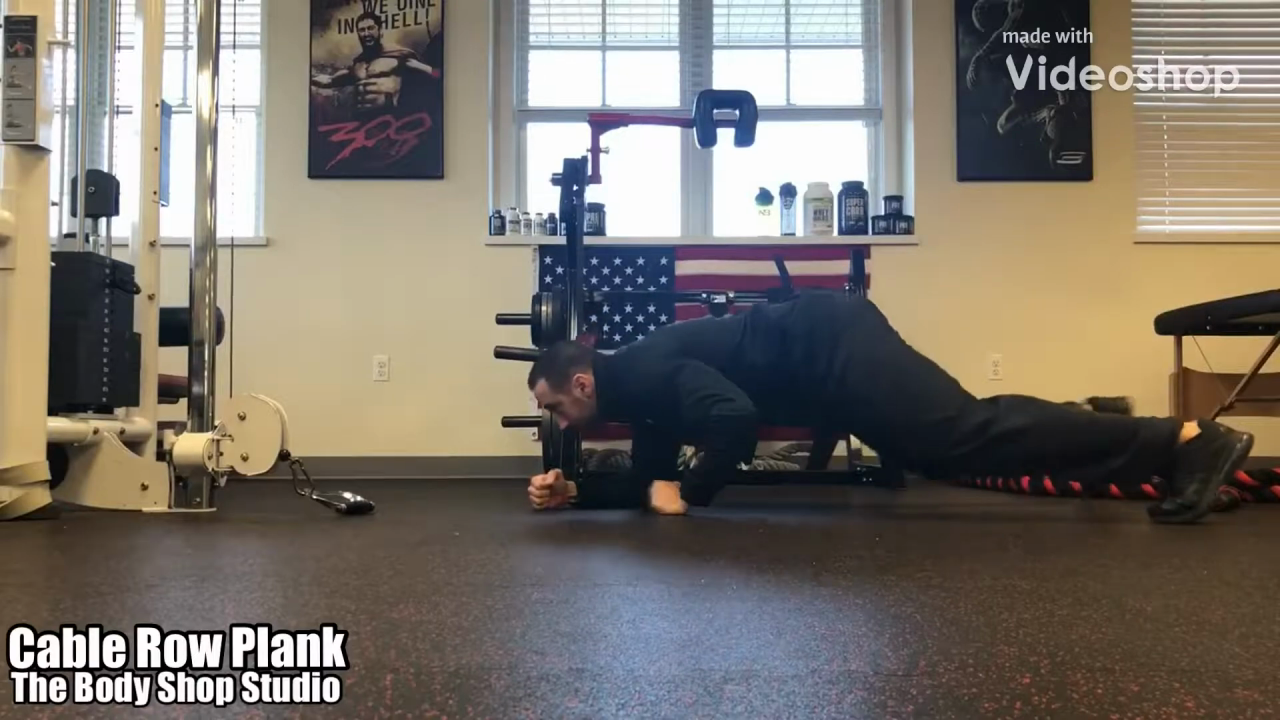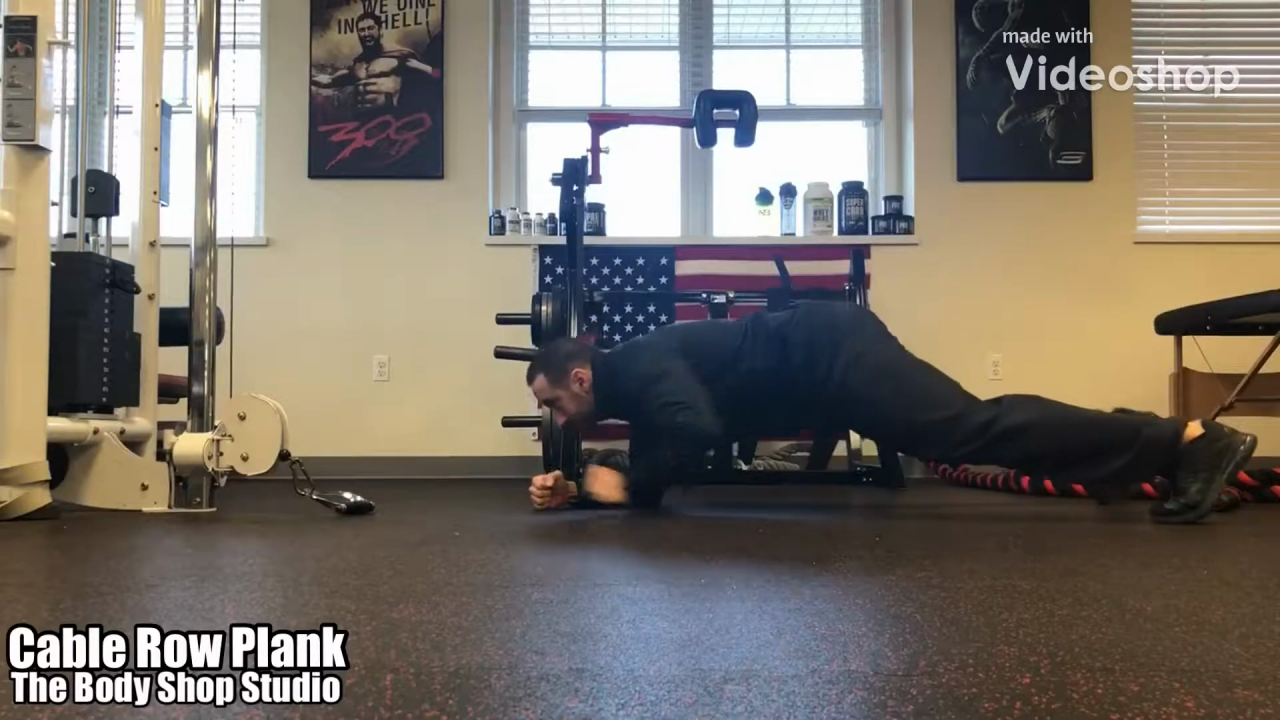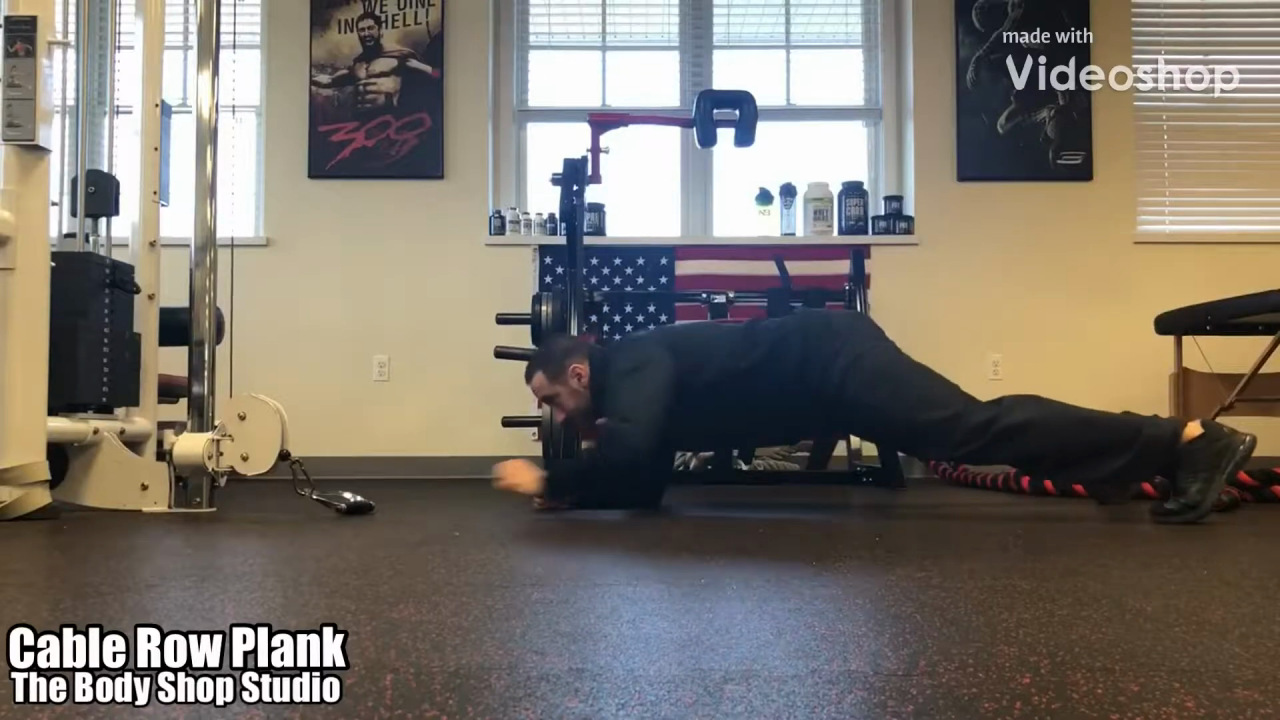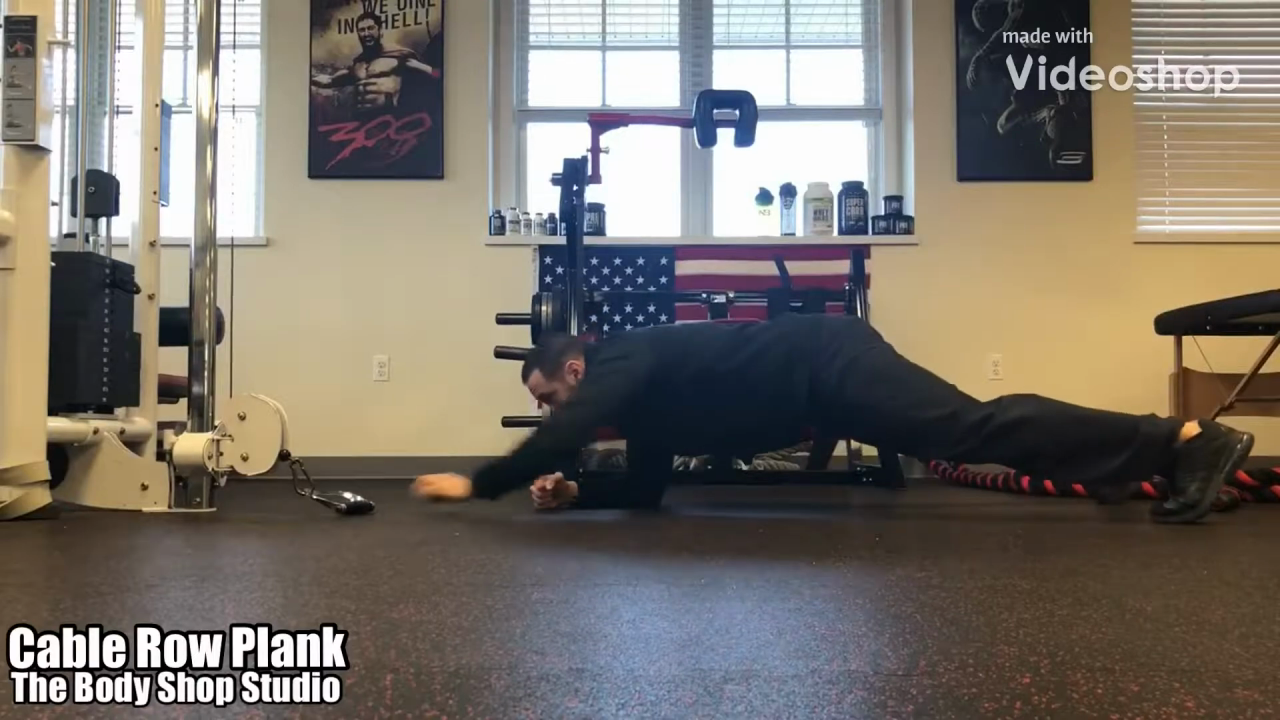
dt=0.1s
person 1, frame 1
left shoulder: (646, 370)
right shoulder: (640, 395)
left elbow: (737, 417)
right elbow: (649, 480)
left wrist: (688, 495)
right wrist: (574, 490)
left hip: (832, 341)
right hip: (827, 354)
left knee: (968, 432)
right knee: (943, 453)
left ankle: (1185, 441)
right ankle: (1093, 426)
person 1, frame 2
left shoulder: (643, 366)
right shoulder: (641, 383)
left elbow: (702, 437)
right elbow: (653, 476)
left wrist: (626, 484)
right wrist: (572, 488)
left hip: (835, 354)
right hip: (830, 371)
left knee: (975, 430)
right knee: (969, 430)
left ankle: (1190, 440)
right ankle: (1142, 440)
person 1, frame 3
left shoulder: (633, 361)
right shoulder: (638, 376)
left elbow: (630, 446)
right elbow: (644, 484)
left wrist: (549, 478)
right wrist: (560, 484)
left hip: (831, 357)
right hip: (823, 372)
left knee: (973, 429)
right knee: (970, 427)
left ankle: (1188, 440)
right ankle: (1156, 446)
person 1, frame 4
left shoulder: (621, 359)
right shoulder: (645, 398)
left elbow: (572, 428)
right elbow: (645, 486)
left wrist: (481, 483)
right wrist: (578, 488)
left hip: (828, 364)
right hip: (820, 379)
left knee: (972, 428)
right knee: (969, 430)
left ankle: (1182, 439)
right ankle: (1159, 448)
